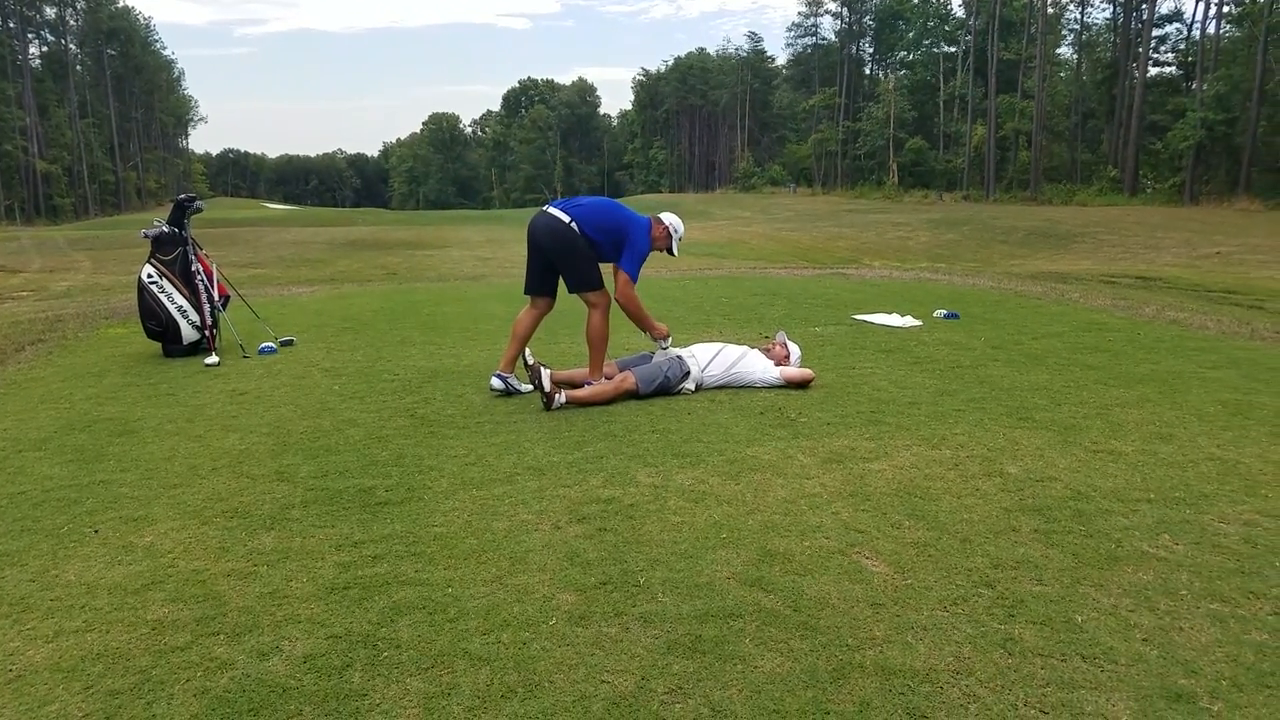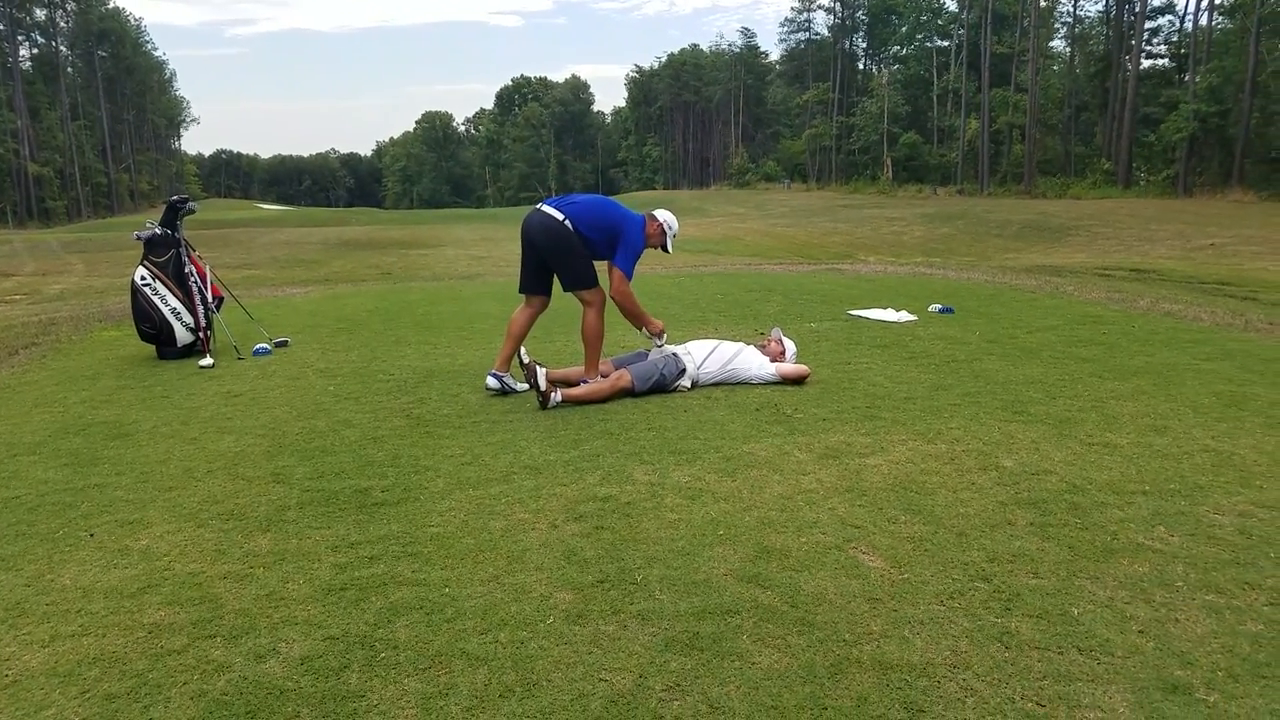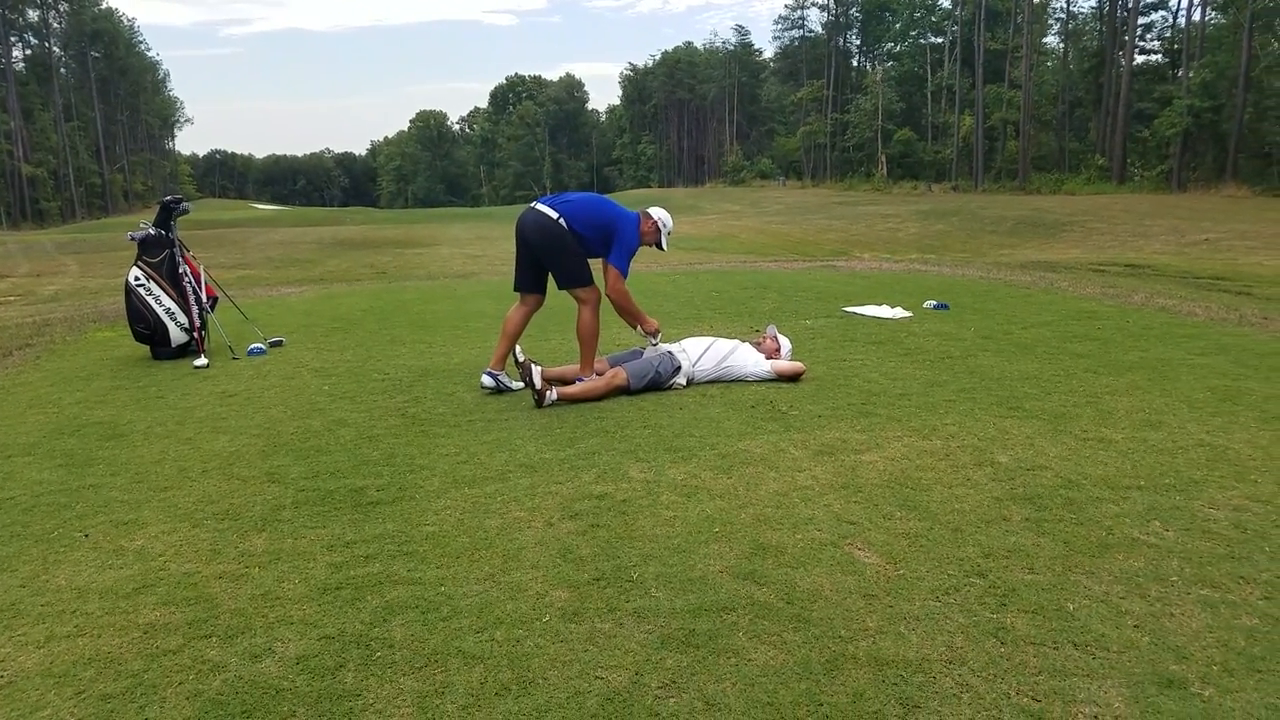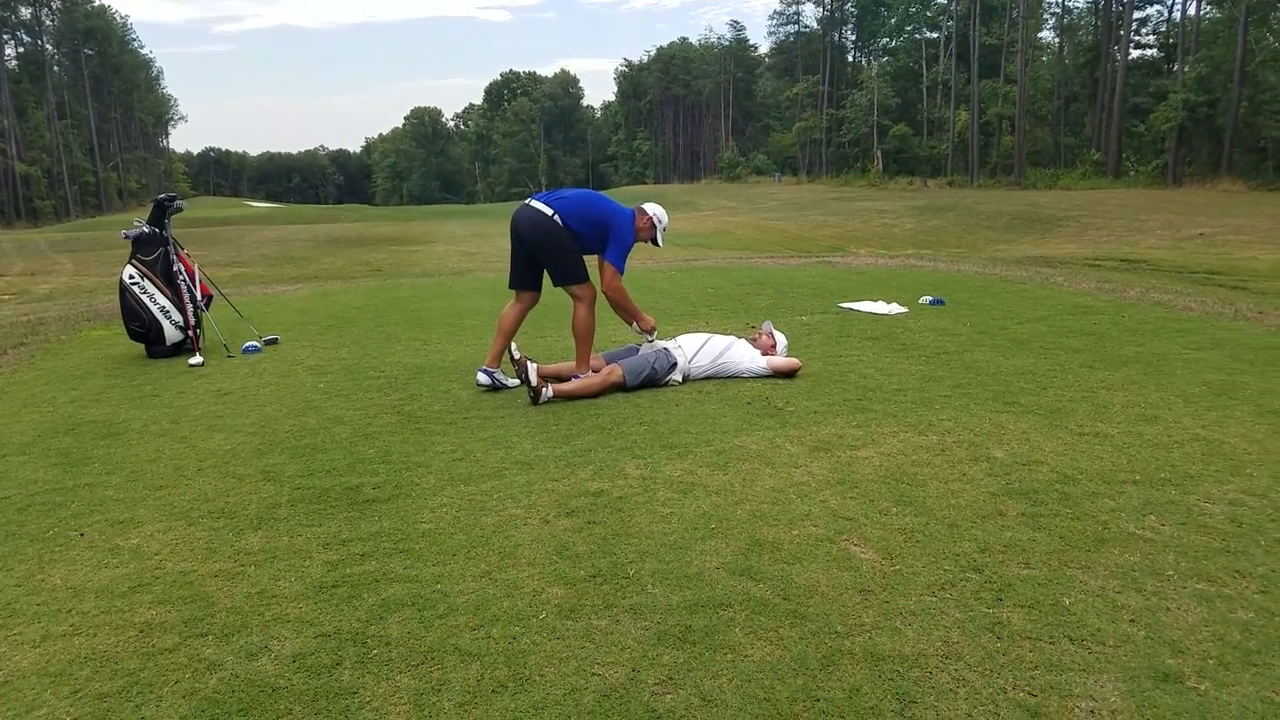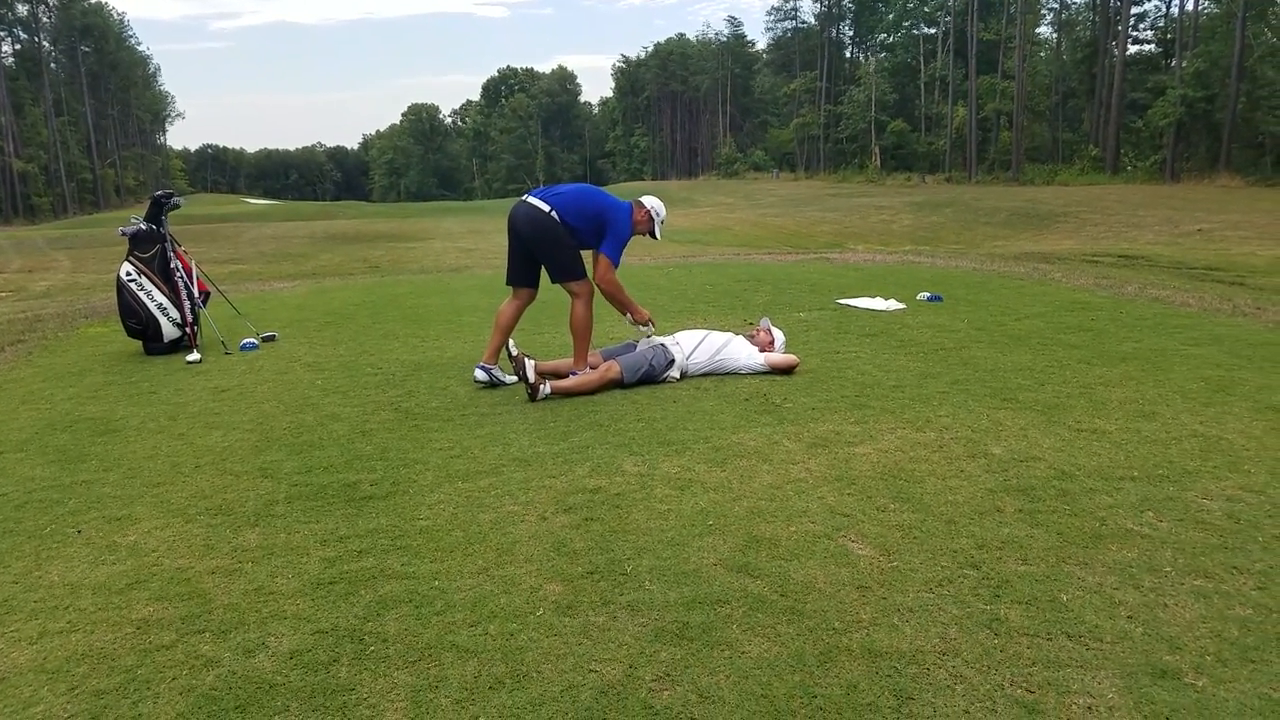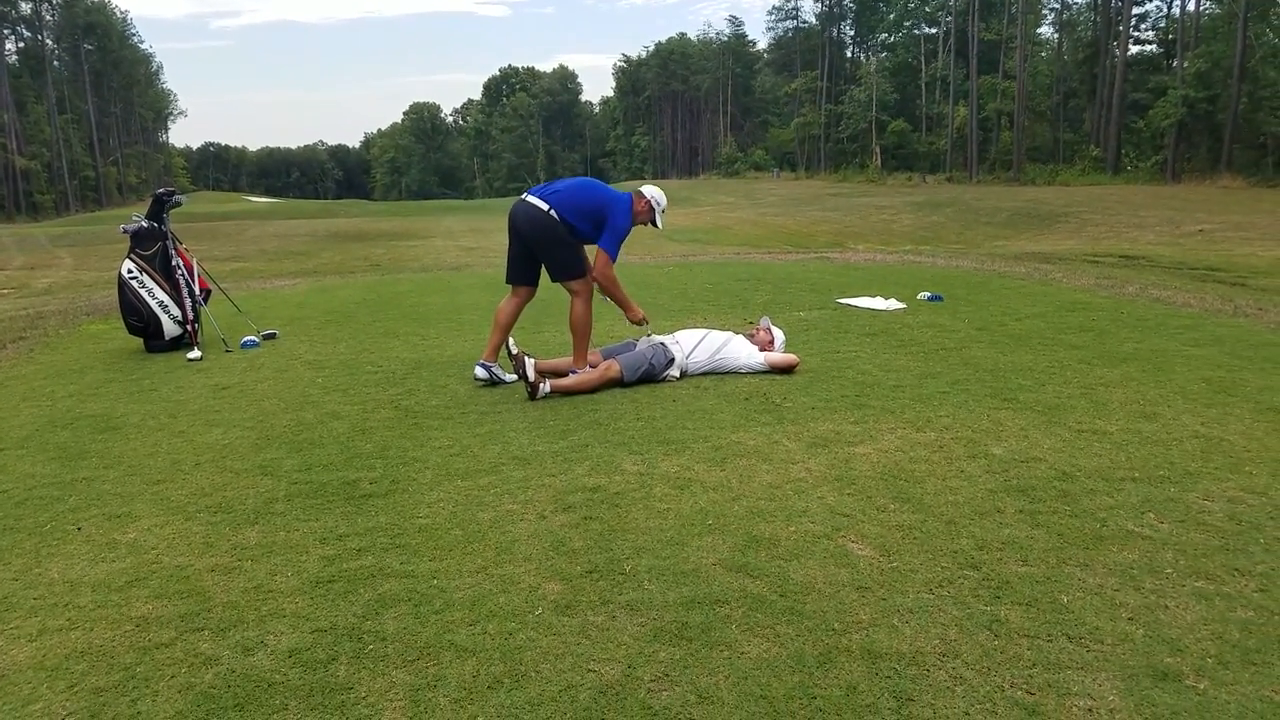
dt=0.2s
person 1, frame 1
left shoulder: (764, 370)
right shoulder: (751, 353)
left elbow: (808, 375)
left wrist: (793, 377)
left hip: (686, 371)
right hip: (680, 355)
left knee: (623, 383)
right knee: (609, 370)
left ankle: (559, 397)
right ankle: (548, 375)
person 1, frame 2
left shoulder: (760, 366)
right shoulder: (746, 350)
left elbow: (803, 371)
left wrist: (788, 375)
left hip: (682, 368)
right hip: (675, 352)
left knee: (619, 380)
right knee: (605, 367)
left ankle: (555, 395)
right ankle: (544, 374)
person 1, frame 3
left shoulder: (756, 363)
right shoulder: (741, 347)
left elbow: (799, 368)
left wrist: (784, 369)
left hip: (677, 365)
right hip: (671, 349)
left knee: (615, 378)
right knee: (600, 365)
left ankle: (551, 394)
right ankle: (540, 372)
person 1, frame 4
left shoulder: (751, 360)
right shoulder: (738, 343)
left elbow: (795, 364)
left wrist: (779, 365)
left hip: (673, 362)
right hip: (666, 346)
left knee: (611, 375)
right knee: (595, 363)
left ankle: (546, 391)
right ankle: (535, 369)
person 1, frame 5
left shoulder: (749, 356)
right shoulder: (735, 340)
left elbow: (792, 360)
left wrist: (776, 363)
left hip: (671, 359)
right hip: (664, 343)
left knee: (608, 372)
right knee: (593, 359)
left ankle: (544, 388)
right ankle: (533, 366)
person 1, frame 6
left shoulder: (749, 355)
right shoulder: (735, 339)
left elbow: (792, 360)
left wrist: (776, 357)
left hip: (671, 357)
right hip: (663, 341)
left knee: (608, 370)
right knee: (593, 358)
left ankle: (544, 386)
right ankle: (532, 365)
person 2, frame 1
left shoulder: (628, 226)
right shoulder: (640, 235)
left elbow: (624, 289)
right elbow: (623, 295)
left wrist: (648, 328)
right wrist: (652, 327)
left hip: (541, 223)
right hip: (562, 230)
left knee: (539, 305)
right knee: (599, 303)
left ankle: (504, 374)
right ankle: (594, 381)
person 2, frame 2
left shoulder: (622, 223)
right shoulder: (634, 232)
left elbow: (618, 288)
right elbow: (618, 292)
left wrist: (642, 326)
right wrist: (649, 323)
left hip: (535, 221)
right hip: (556, 228)
left knee: (534, 304)
right knee: (594, 301)
left ankle: (499, 373)
right ankle: (590, 379)
person 2, frame 3
left shoulder: (616, 221)
right shoulder: (629, 229)
left elbow: (613, 287)
right elbow: (614, 290)
left wrist: (637, 325)
right wrist: (644, 321)
left hip: (529, 219)
right hip: (550, 227)
left knee: (529, 302)
right knee: (589, 299)
left ankle: (494, 371)
right ankle: (585, 377)
person 2, frame 4
left shoulder: (611, 217)
right shoulder: (623, 226)
left elbow: (609, 284)
right elbow: (610, 287)
left wrist: (633, 322)
right wrist: (640, 318)
left hip: (524, 216)
right hip: (545, 224)
left knee: (524, 300)
right knee: (584, 296)
left ankle: (490, 369)
right ankle: (581, 374)
person 2, frame 5
left shoulder: (608, 210)
right shoulder: (621, 219)
left elbow: (602, 277)
right elbow: (603, 280)
left wrist: (627, 312)
right wrist: (635, 310)
left hip: (521, 212)
right hip: (543, 220)
left knee: (521, 296)
right knee: (582, 292)
left ankle: (487, 365)
right ankle: (579, 371)
person 2, frame 6
left shoulder: (609, 200)
right shoulder: (621, 212)
right elbow: (601, 273)
right wrist: (629, 308)
left hip: (521, 210)
right hip: (542, 218)
left knee: (520, 294)
right knee: (581, 291)
left ankle: (488, 363)
right ankle: (579, 370)
